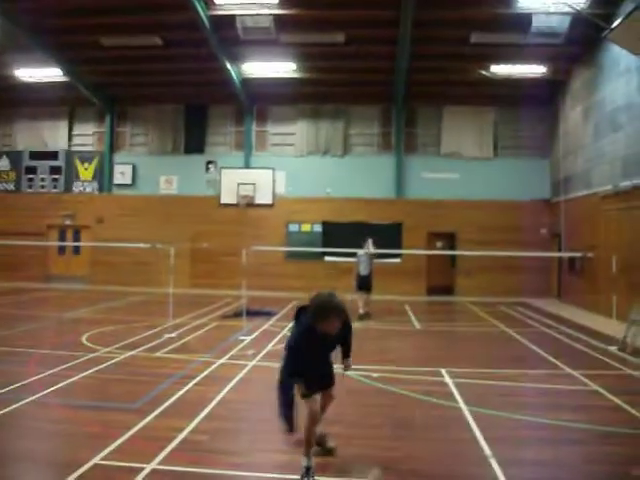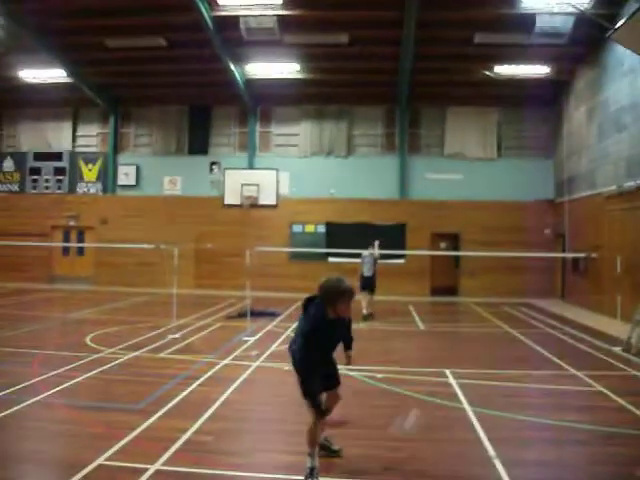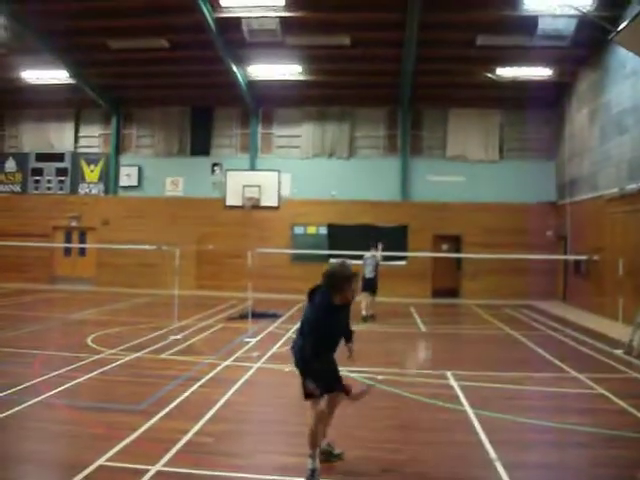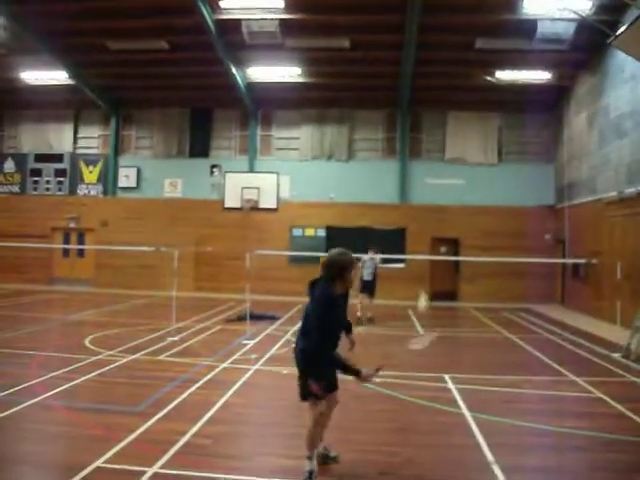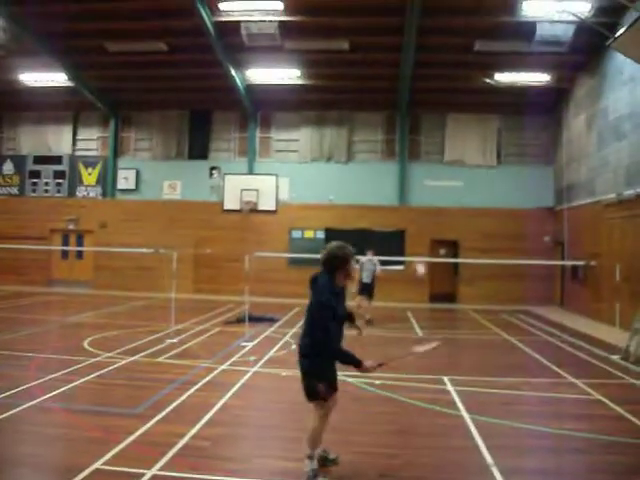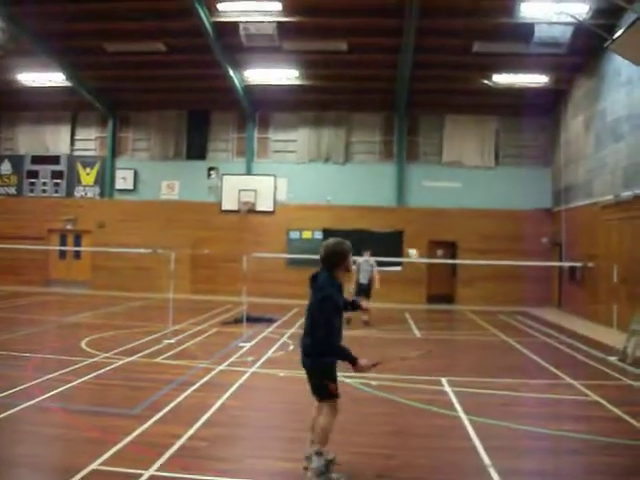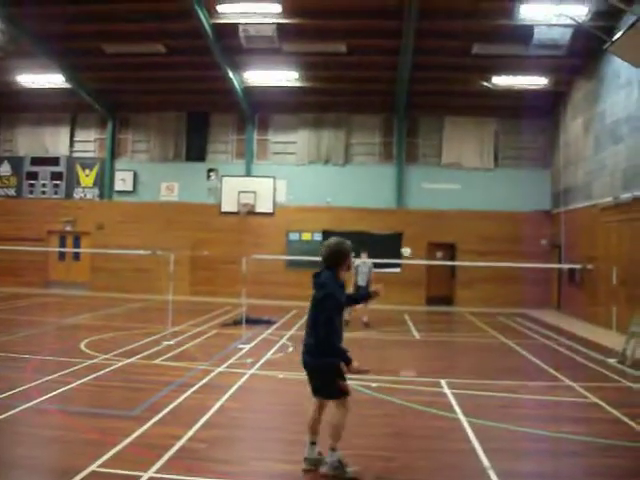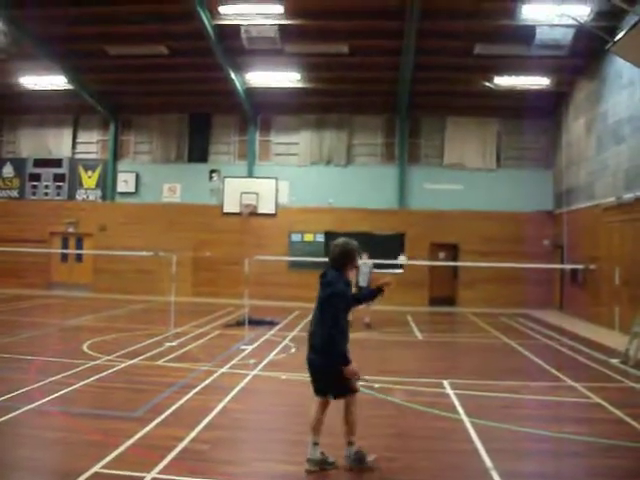
dt=0.1s
person 1, frame 1
left shoulder: (340, 318)
right shoulder: (300, 335)
left elbow: (346, 333)
right elbow: (286, 381)
left wrist: (346, 356)
right wrist: (290, 427)
left hip: (322, 359)
right hip: (303, 367)
left knee: (328, 397)
right knee: (313, 411)
left ankle: (315, 435)
right ankle: (307, 465)
person 1, frame 2
left shoulder: (342, 311)
right shoulder: (310, 326)
right elbow: (305, 372)
left wrist: (348, 347)
right wrist: (321, 412)
left hip: (325, 355)
right hip: (306, 364)
left knee: (334, 396)
right knee: (318, 412)
left ankle: (320, 438)
person 1, frame 3
left shoulder: (343, 300)
right shoulder: (316, 315)
right elbow: (315, 363)
left wrist: (348, 339)
right wrist: (346, 390)
left hip: (326, 355)
right hip: (309, 360)
left knee: (335, 398)
right knee: (319, 412)
left ankle: (322, 444)
person 1, frame 4
left shoulder: (340, 292)
right shoulder: (320, 306)
right elbow: (324, 352)
left wrist: (348, 331)
right wrist: (356, 373)
left hip: (323, 355)
right hip: (311, 359)
left knee: (332, 401)
right knee: (318, 412)
left ankle: (318, 448)
person 1, frame 5
left shoulder: (336, 286)
right shoulder: (324, 297)
right elbow: (331, 345)
left wrist: (350, 317)
right wrist: (359, 364)
left hip: (324, 353)
right hip: (314, 358)
left knee: (329, 402)
right knee: (322, 409)
left ankle: (316, 451)
person 1, frame 6
left shoulder: (329, 283)
right shoulder: (326, 292)
right elbow: (329, 337)
left wrist: (355, 305)
right wrist: (354, 360)
left hip: (316, 355)
right hip: (320, 357)
left knee: (324, 403)
right knee: (331, 406)
left ankle: (314, 453)
person 1, frame 7
left shoulder: (332, 282)
right shoulder: (329, 290)
right elbow: (328, 335)
left wrist: (366, 294)
right wrist: (348, 362)
left hip: (315, 354)
right hip: (323, 356)
left knee: (320, 403)
right knee: (341, 403)
left ankle: (312, 455)
person 1, frame 8
left shoulder: (334, 281)
right shoulder: (337, 288)
left elbow: (352, 299)
right elbow: (333, 330)
left wrist: (377, 290)
right wrist: (346, 362)
left hip: (316, 354)
right hip: (331, 356)
left knee: (322, 401)
right knee: (350, 399)
left ankle: (314, 455)
right ankle: (352, 453)
